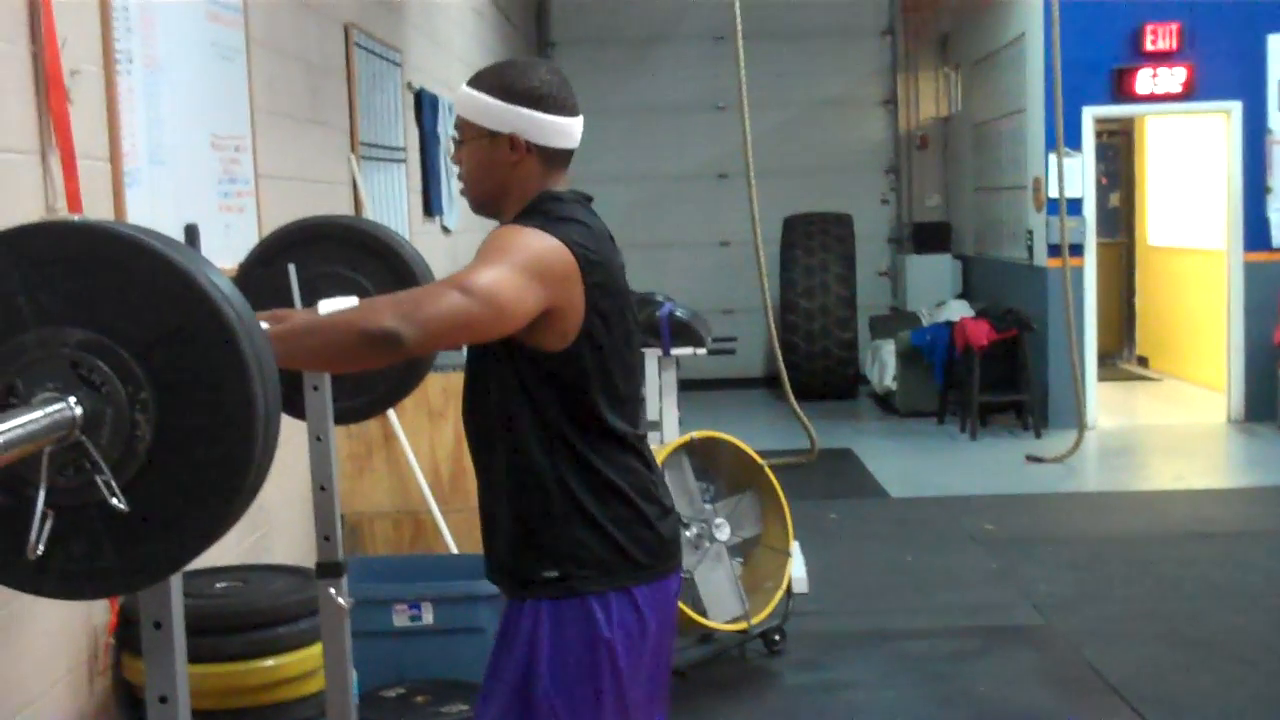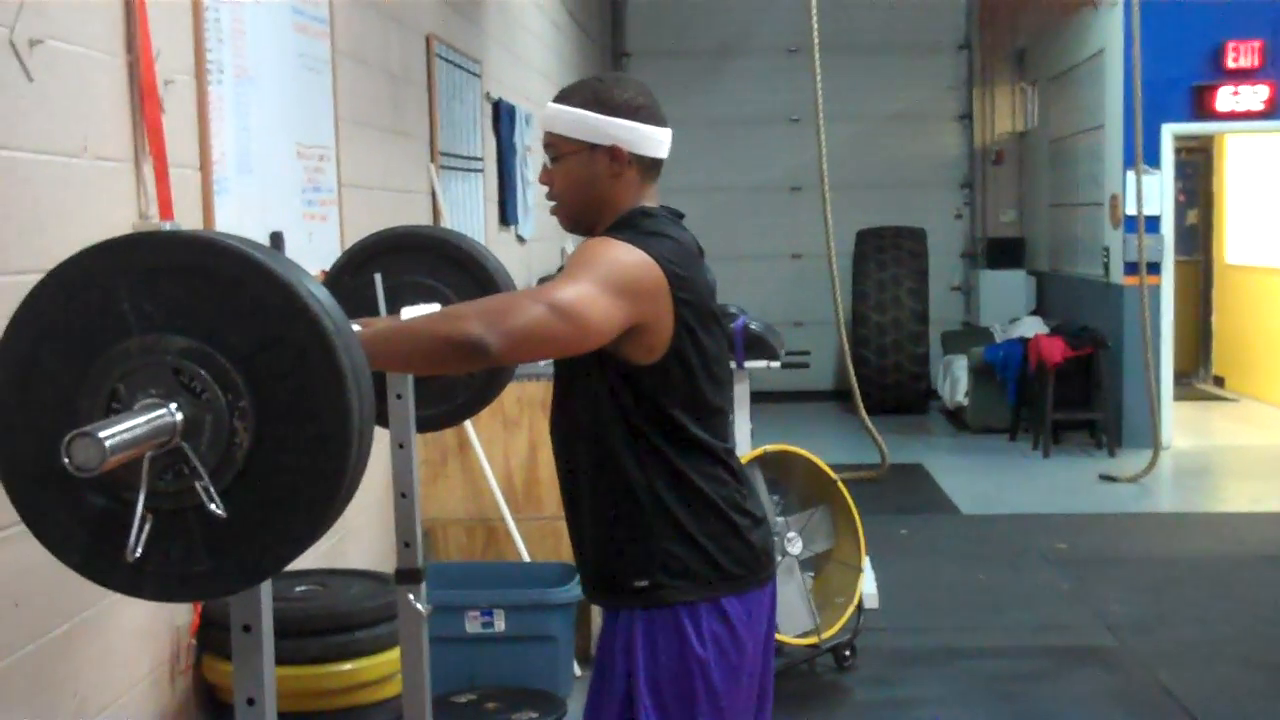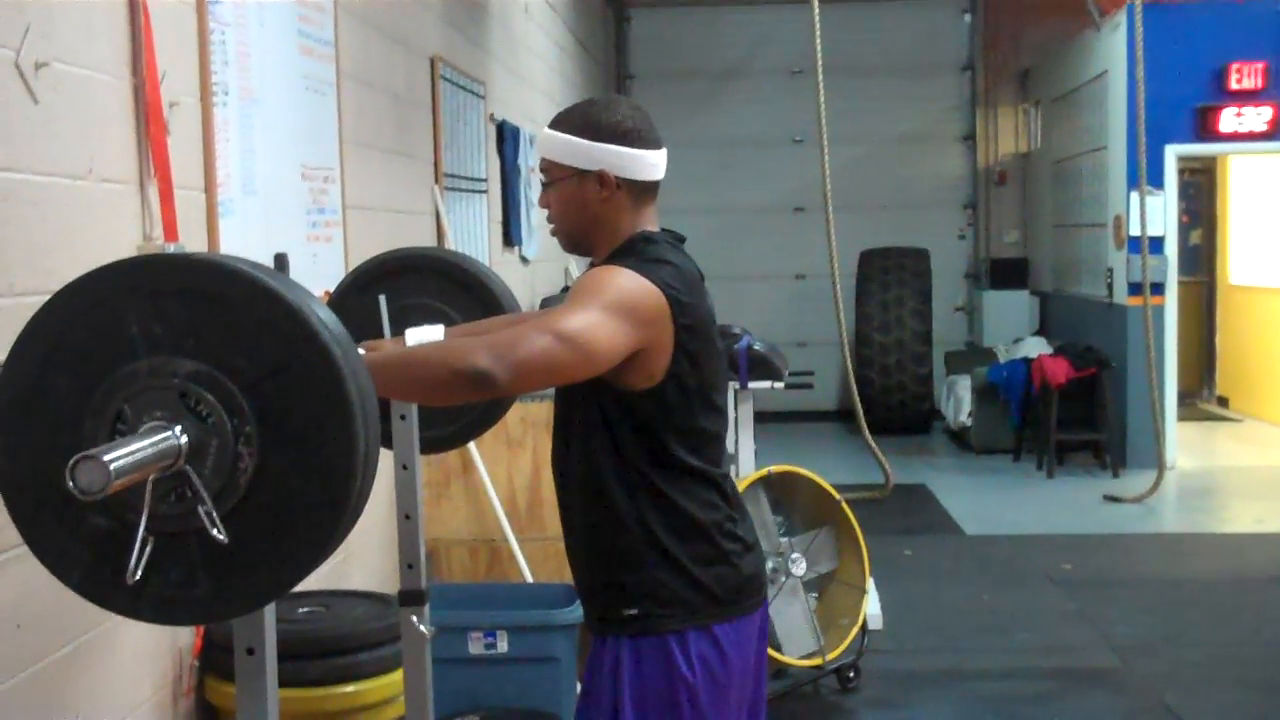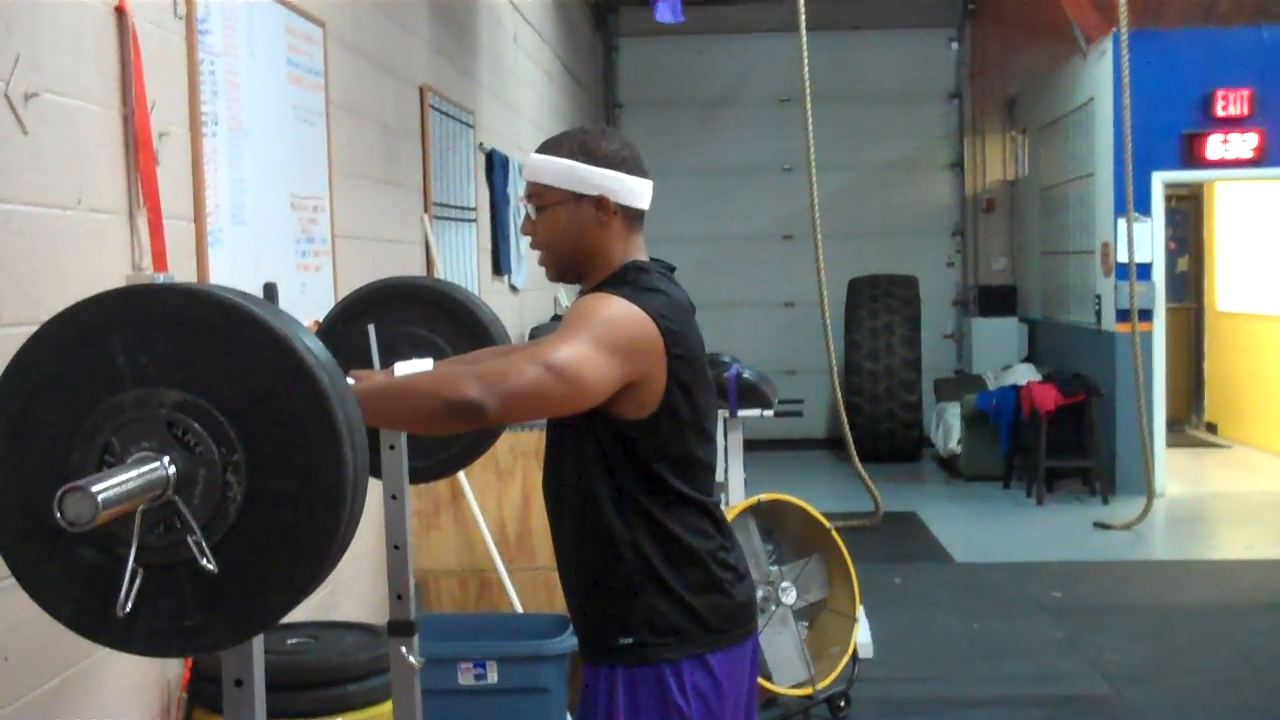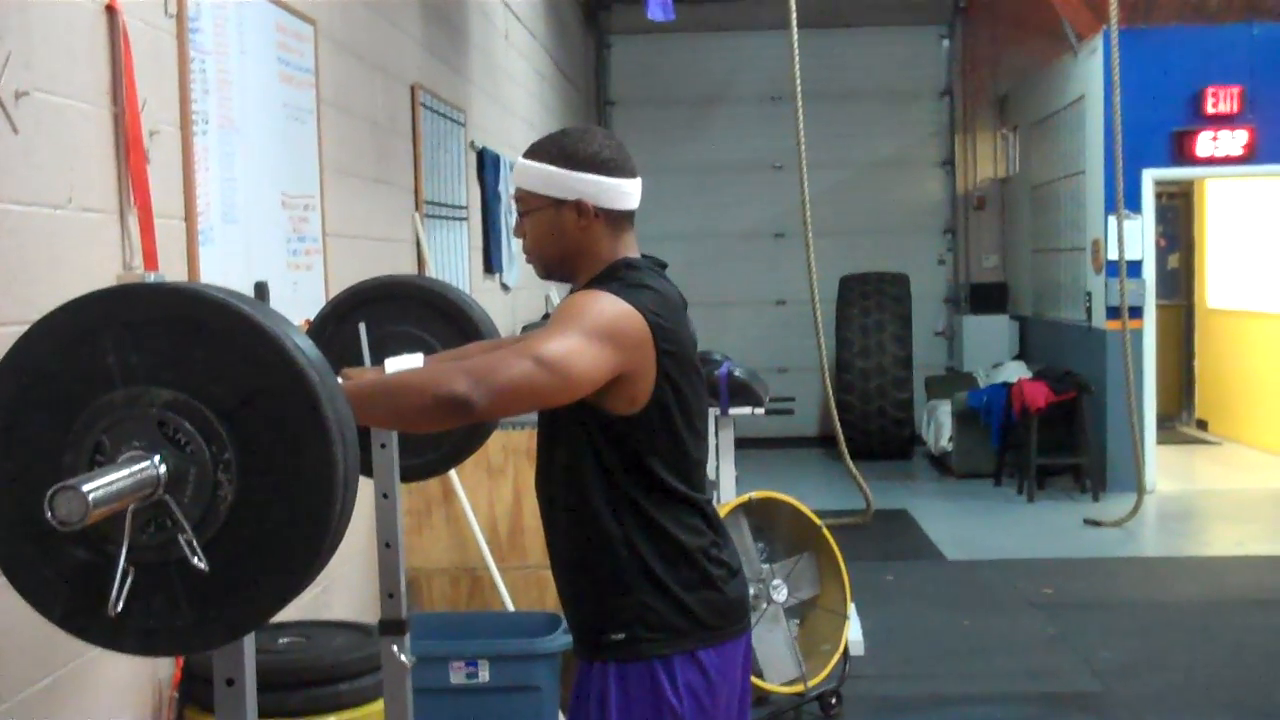
dt=1s
person 1, frame 1
left shoulder: (538, 251)
right shoulder: (566, 237)
left elbow: (395, 331)
right elbow: (433, 311)
right wrist: (308, 323)
left hip: (585, 574)
right hip: (617, 555)
person 1, frame 2
left shoulder: (628, 264)
right shoulder: (655, 249)
left elbow: (483, 337)
right elbow: (526, 312)
right wrist: (385, 329)
left hip: (683, 584)
right hip: (708, 565)
person 1, frame 3
left shoulder: (631, 290)
right shoulder: (655, 272)
left elbow: (486, 368)
right elbow: (538, 327)
right wrist: (401, 351)
left hip: (672, 612)
right hip: (706, 588)
person 1, frame 4
left shoulder: (623, 319)
right shoulder: (641, 302)
left elbow: (476, 398)
right elbow: (523, 360)
right wrist: (389, 381)
left hip: (666, 641)
right hip: (691, 620)
person 1, frame 5
left shoulder: (612, 315)
right shoulder: (637, 296)
left elbow: (464, 394)
right elbow: (514, 355)
right wrist: (378, 380)
left hip: (659, 637)
right hip: (685, 615)
